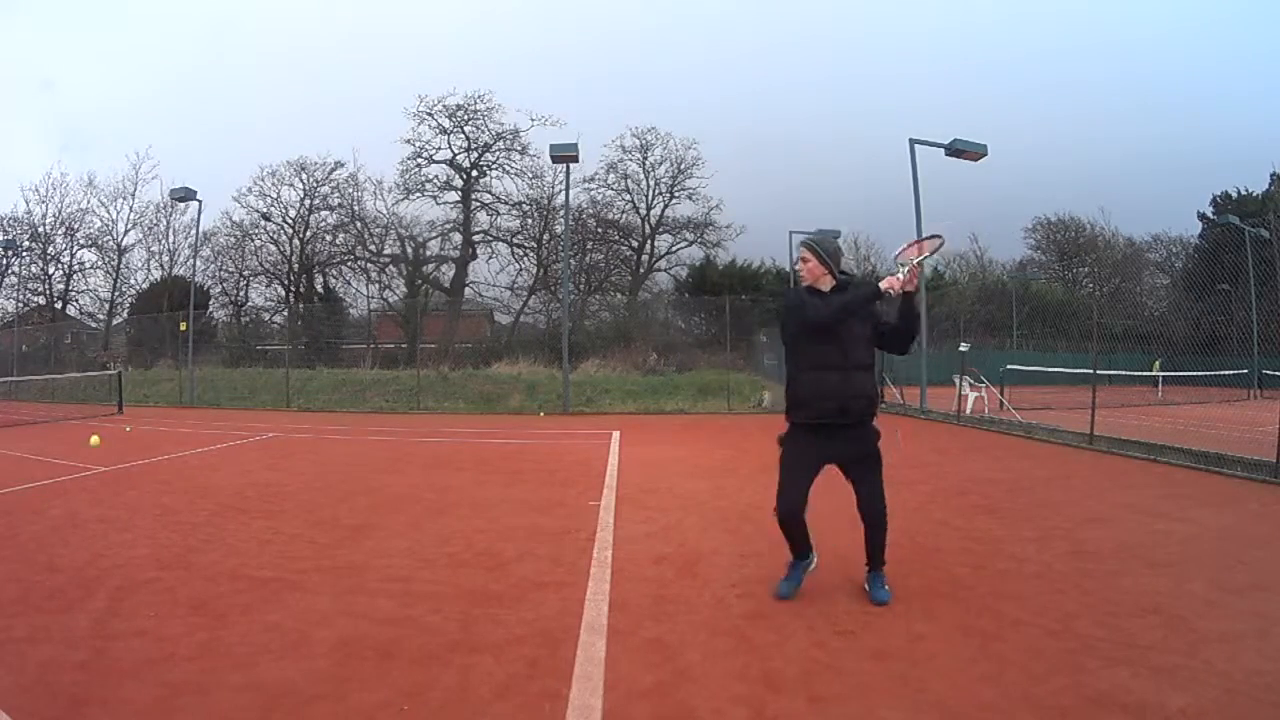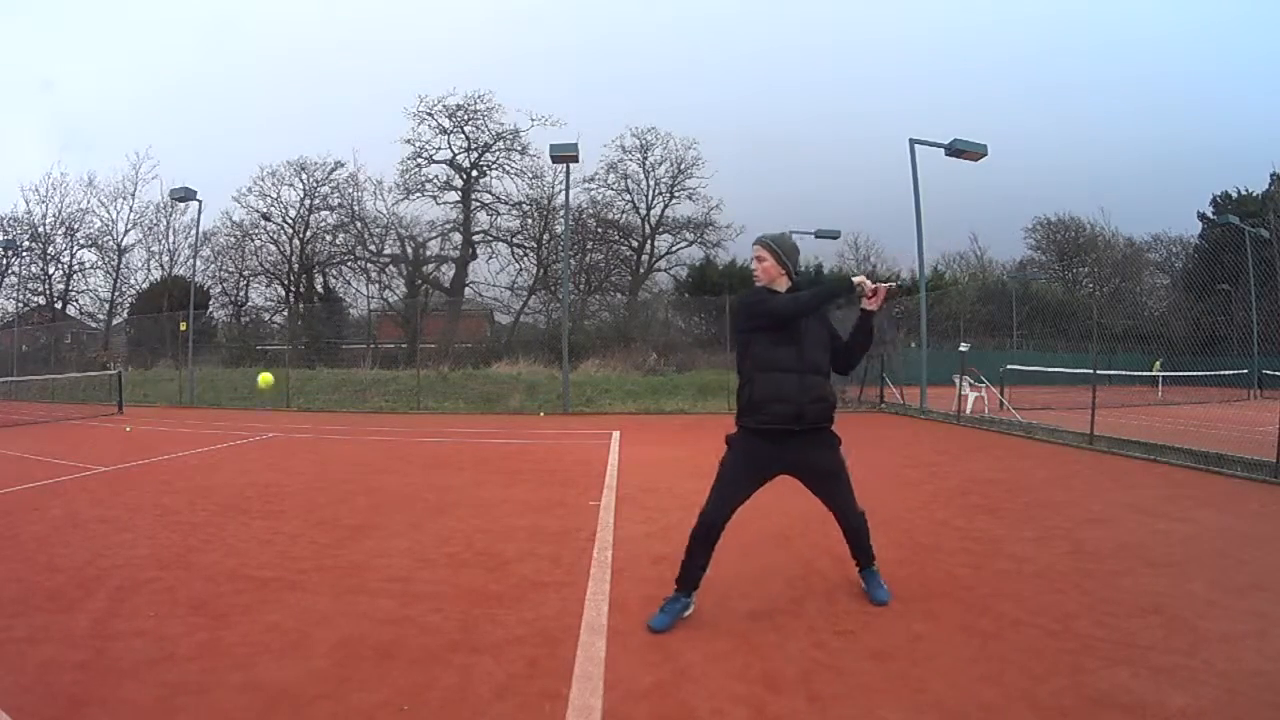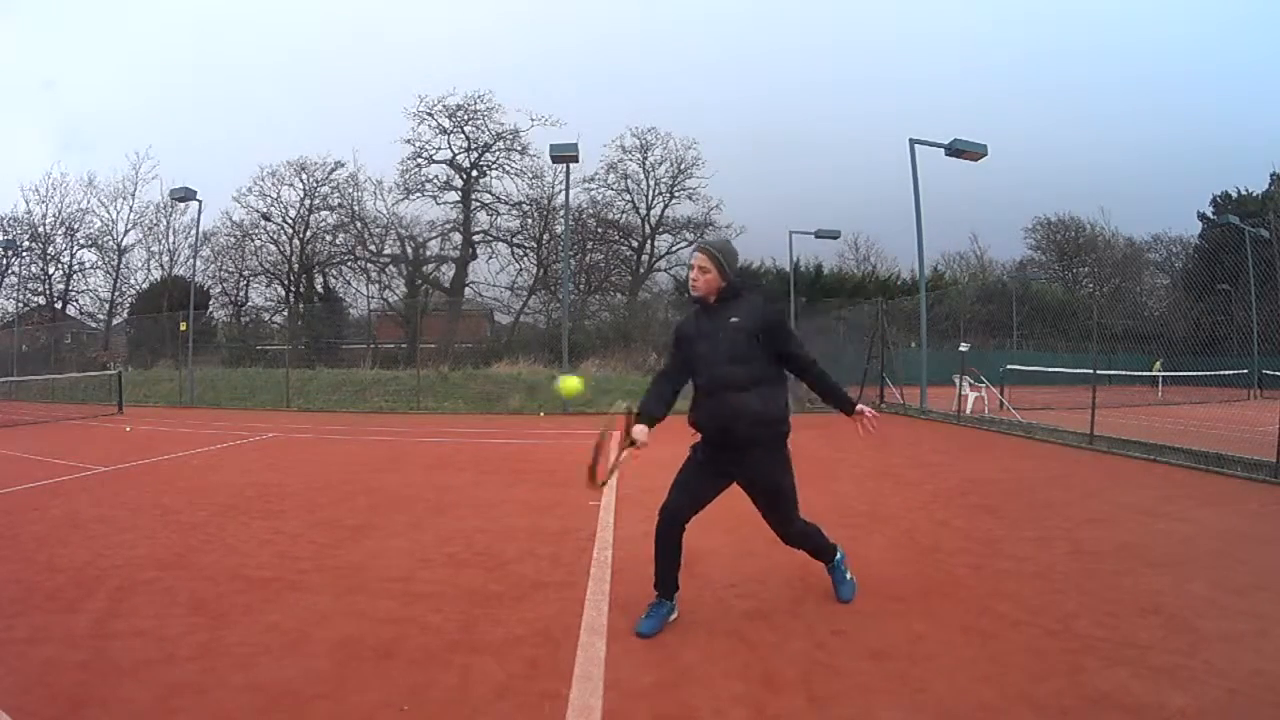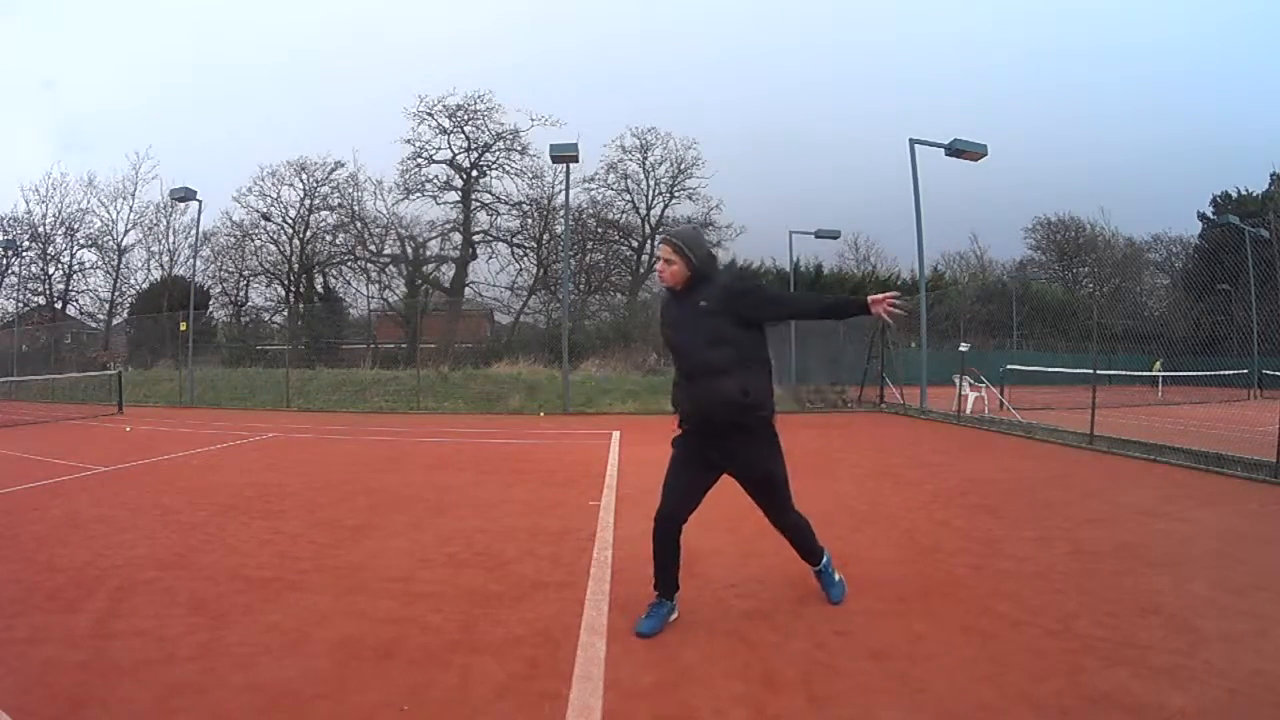
dt=0.2s
person 1, frame 1
left shoulder: (863, 306)
right shoulder: (797, 304)
left elbow: (900, 344)
right elbow: (824, 315)
left wrist: (907, 297)
right wrist: (876, 291)
left hip: (856, 428)
right hip: (807, 427)
left knee: (873, 507)
right knee: (788, 508)
left ankle: (875, 573)
right ankle: (802, 557)
person 1, frame 2
left shoulder: (816, 310)
right shoulder: (747, 304)
left elbow: (842, 364)
right elbow: (781, 311)
left wrist: (865, 315)
right wrist: (847, 283)
left hip: (811, 435)
right hip: (756, 435)
left knee: (849, 511)
right knee: (713, 517)
left ankle: (869, 573)
right ankle: (682, 596)
person 1, frame 3
left shoulder: (758, 311)
right shoulder: (689, 325)
left elbow: (800, 363)
right elbow: (669, 380)
left wrist: (847, 404)
right wrist: (643, 421)
left hip: (763, 445)
right hip: (714, 445)
left knee: (788, 527)
right knee: (670, 519)
left ankle: (833, 560)
right ankle: (664, 601)
person 1, frame 4
left shoulder: (729, 292)
right shoulder: (671, 308)
left elbow: (795, 305)
left wrist: (862, 305)
left hip: (748, 430)
right hip: (697, 433)
left knee: (781, 514)
right knee: (667, 518)
left ankle: (820, 563)
right ankle: (665, 601)
